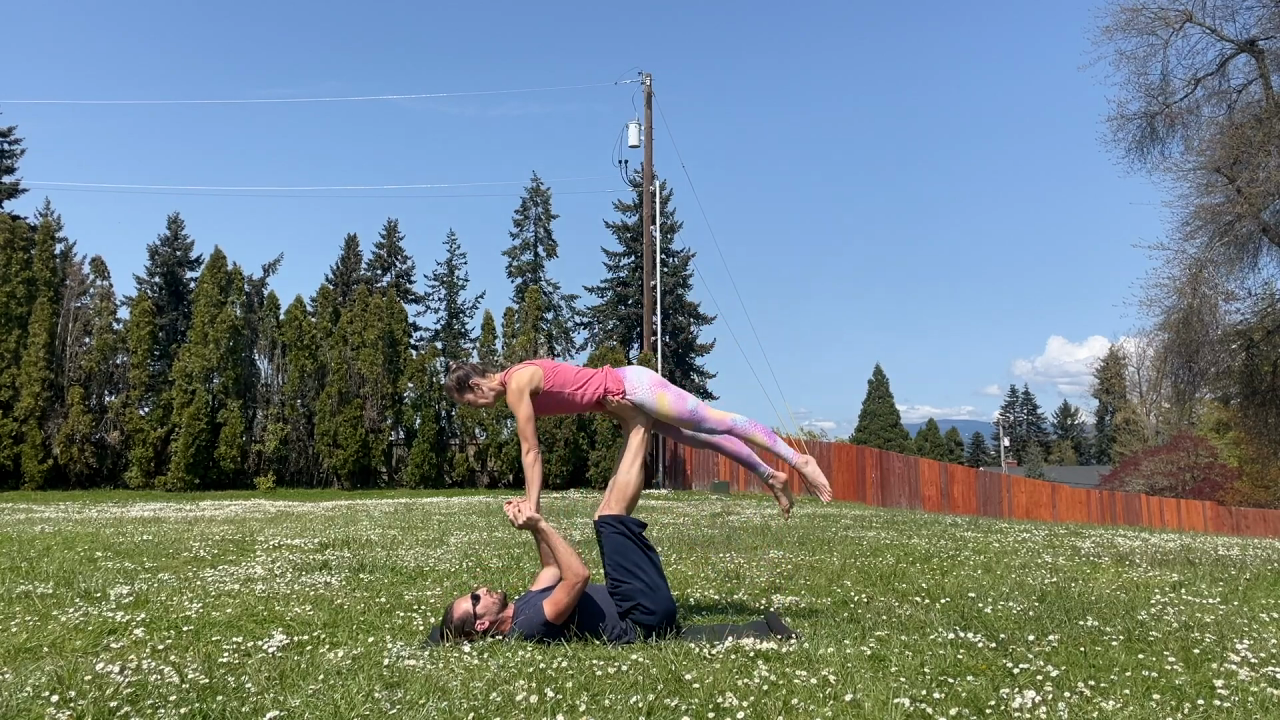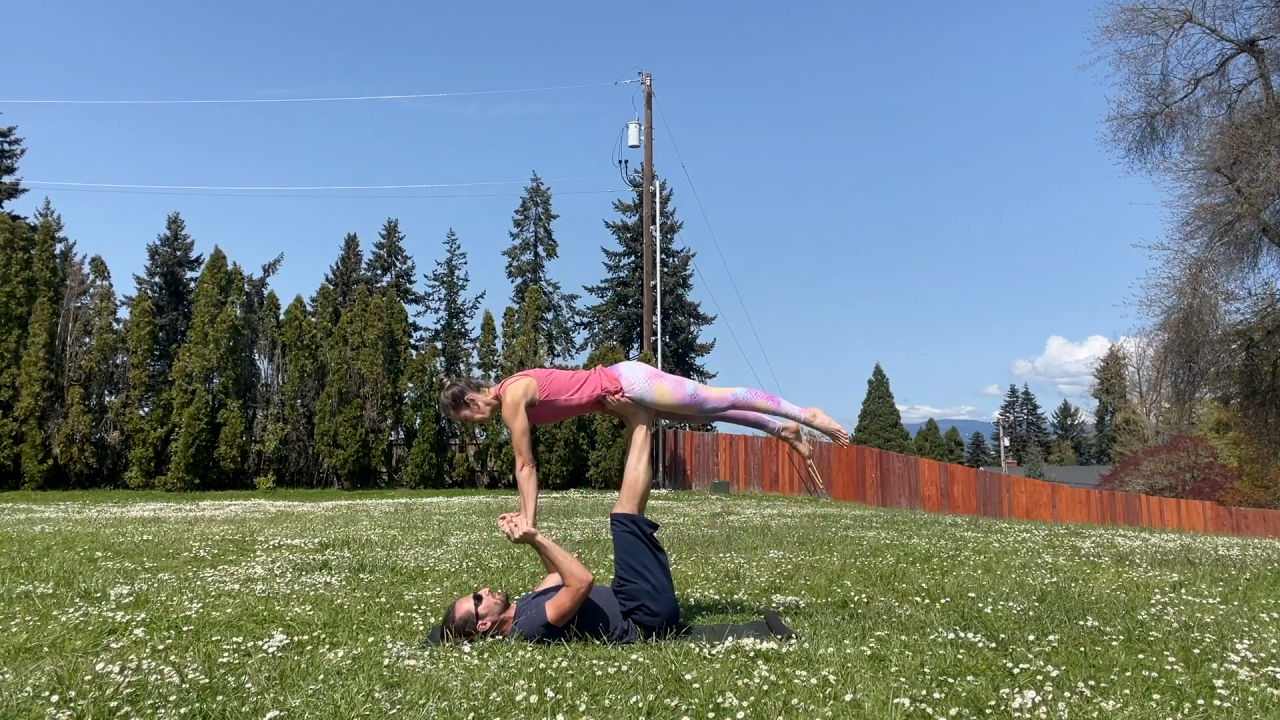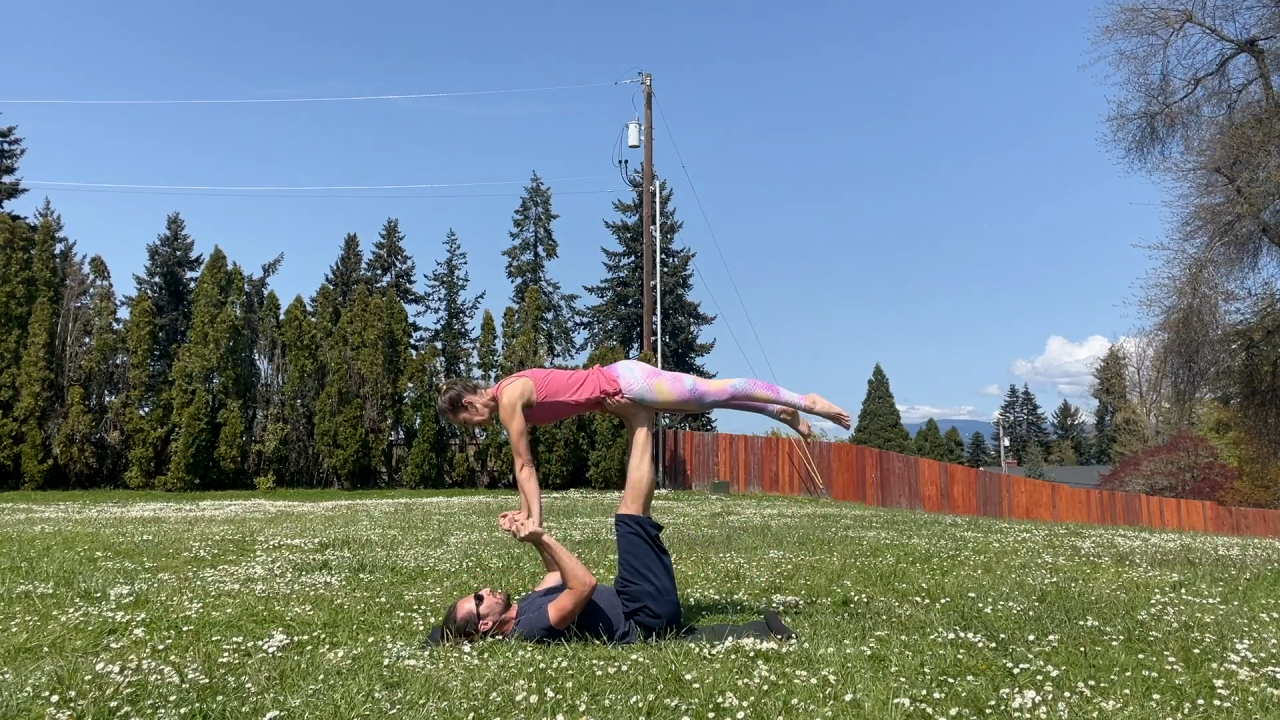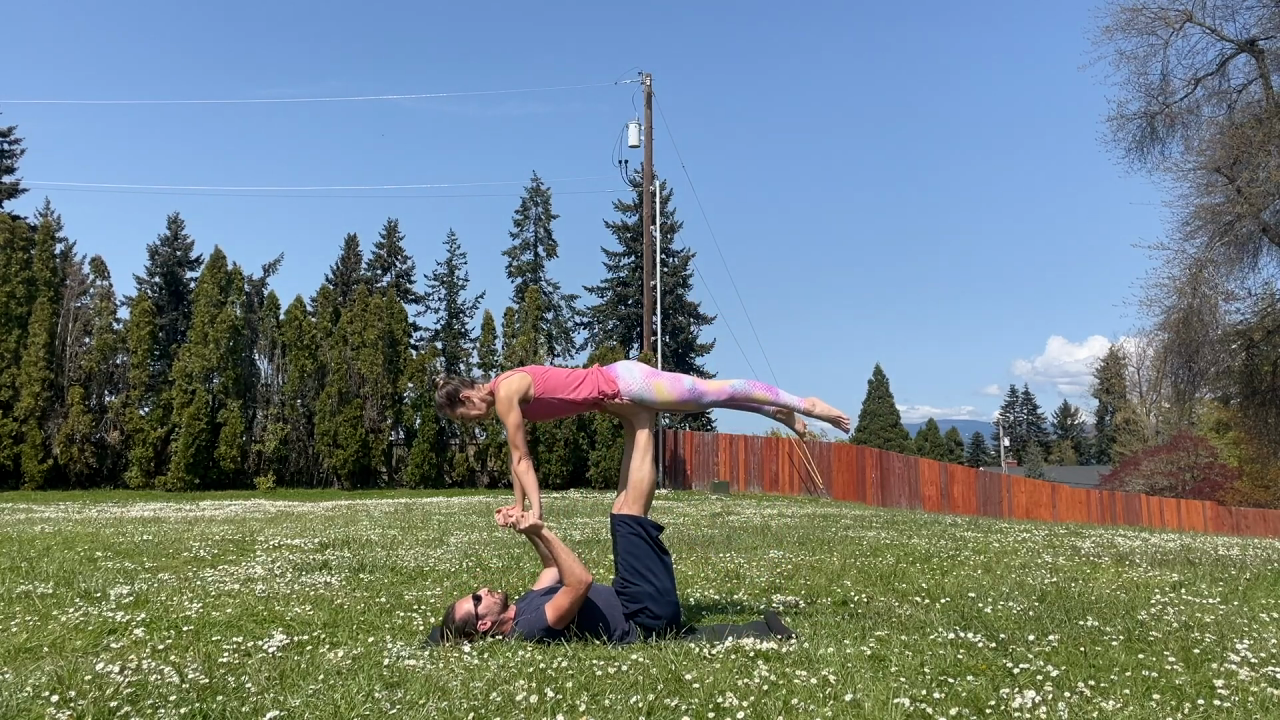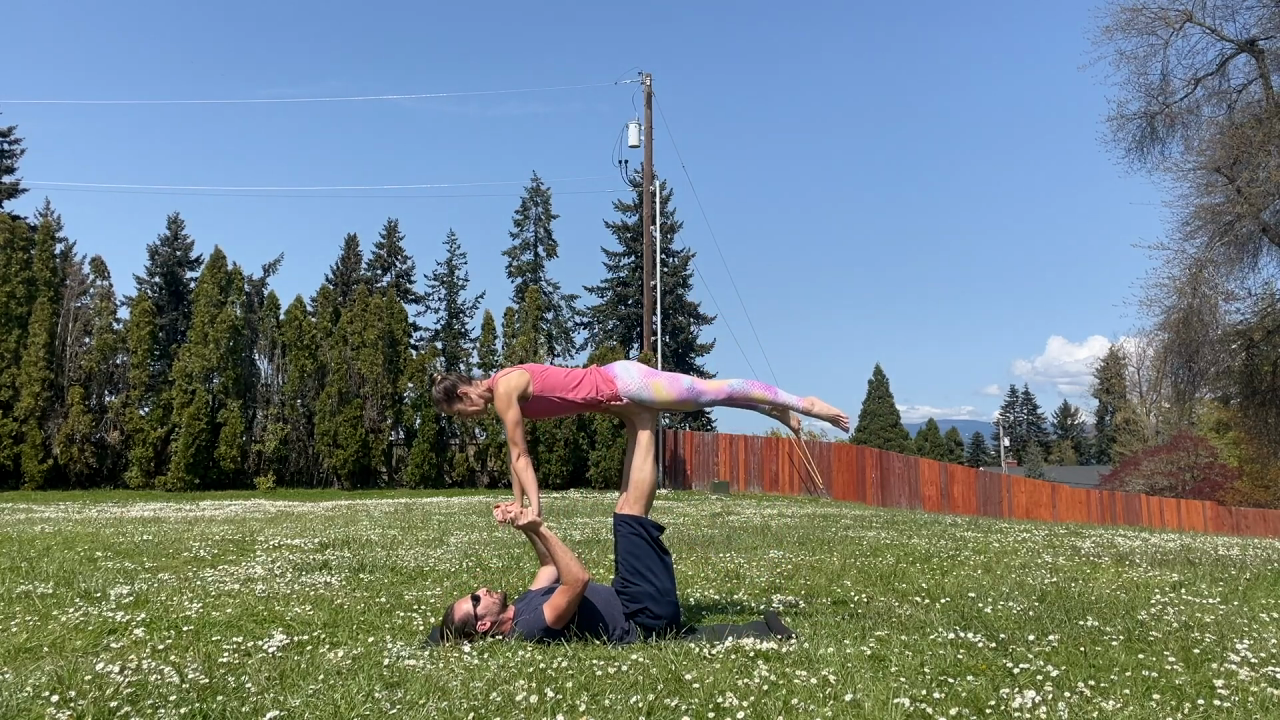
dt=0.2s
person 1, frame 1
left shoulder: (516, 386)
right shoulder: (514, 384)
left elbow: (531, 452)
right elbow: (532, 450)
left wrist: (532, 508)
right wrist: (530, 503)
left hip: (630, 387)
right hip: (625, 396)
left knee: (719, 422)
right knee: (702, 436)
left ankle: (799, 462)
right ankle: (772, 478)
person 1, frame 2
left shoulder: (511, 397)
right shoulder: (512, 396)
left elbow: (525, 466)
right elbow: (526, 464)
left wrist: (529, 522)
right wrist: (525, 517)
left hip: (625, 385)
right hip: (621, 391)
left knee: (720, 401)
right knee: (713, 411)
left ankle: (807, 415)
right ankle: (783, 429)
person 1, frame 3
left shoulder: (509, 398)
right shoulder: (509, 398)
left elbow: (524, 465)
right elbow: (524, 464)
left wrist: (536, 521)
right wrist: (526, 513)
left hip: (623, 385)
right hip: (618, 388)
left knee: (716, 392)
right knee: (712, 398)
left ankle: (806, 401)
right ankle: (782, 412)
person 1, frame 4
left shoulder: (505, 392)
right shoulder: (507, 395)
left elbow: (521, 458)
right elbow: (519, 458)
left wrist: (536, 513)
right wrist: (519, 506)
left hip: (622, 385)
right hip: (618, 392)
left knee: (715, 393)
right knee: (709, 396)
left ankle: (805, 404)
right ankle: (777, 410)
person 1, frame 5
left shoulder: (505, 388)
right shoulder: (505, 393)
left elbow: (520, 454)
right elbow: (517, 454)
left wrist: (536, 508)
right wrist: (518, 504)
left hip: (620, 385)
right hip: (617, 391)
left knee: (712, 392)
right knee: (705, 395)
left ankle: (802, 404)
right ankle: (774, 408)
person 2, frame 1
left shoulder: (524, 609)
right shoulder: (528, 626)
left elbow: (553, 568)
right elbow: (577, 576)
left wrist: (533, 526)
right wrist: (540, 525)
left hip: (644, 621)
right hip: (643, 617)
right knee: (610, 516)
person 2, frame 2
left shoulder: (522, 610)
right shoulder: (530, 627)
left elbow: (560, 574)
right elbow: (582, 582)
left wrist: (530, 537)
right wrist: (536, 538)
left hip: (647, 620)
right hip: (645, 618)
right knee: (625, 513)
person 2, frame 3
left shoulder: (524, 609)
right shoulder: (532, 627)
left elbow: (559, 572)
right elbow: (585, 584)
left wrist: (533, 535)
right wrist: (540, 537)
left hip: (647, 621)
right hip: (647, 618)
right knee: (630, 514)
person 2, frame 4
left shoulder: (524, 609)
right shoulder: (532, 627)
left elbow: (555, 571)
right elbow: (580, 581)
left wrist: (527, 531)
right wrist: (540, 532)
left hip: (643, 623)
right hip: (646, 618)
right knee: (627, 516)
person 2, frame 5
left shoulder: (524, 606)
right shoulder: (530, 627)
left elbow: (551, 566)
right elbow: (577, 580)
left wrist: (527, 528)
right wrist: (539, 528)
left hip: (644, 623)
right hip: (647, 617)
right knee: (629, 514)
